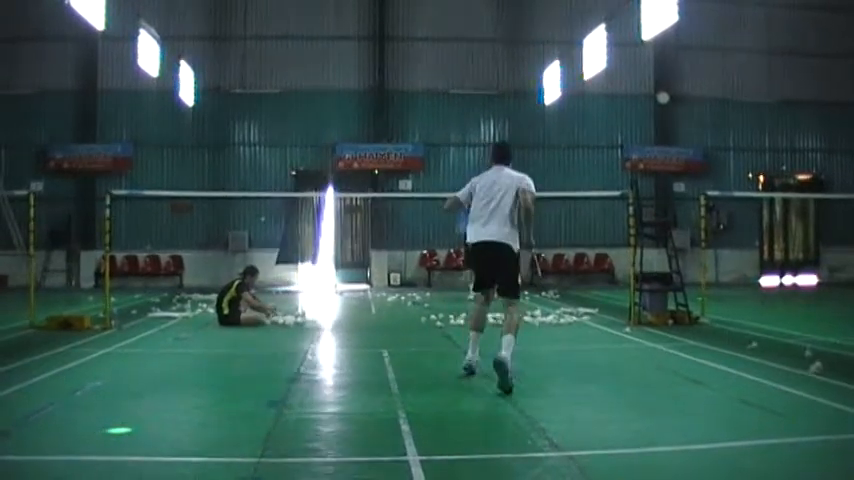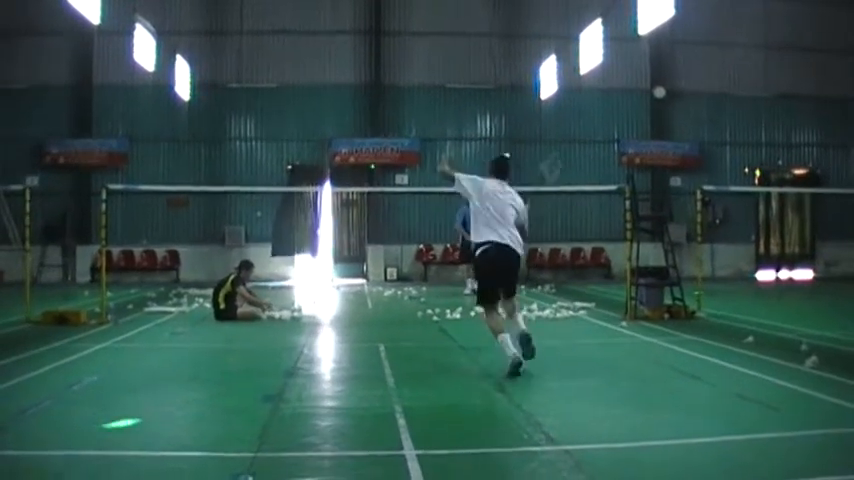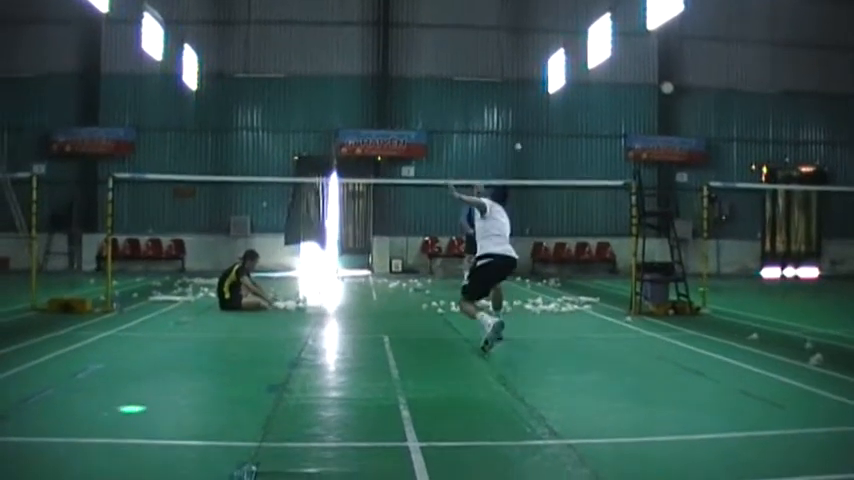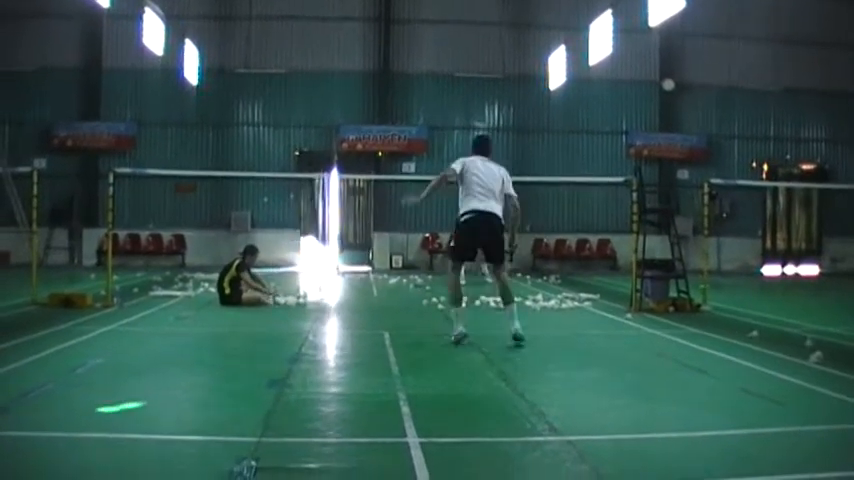
dt=0.4s
person 1, frame 1
left shoulder: (478, 180)
right shoulder: (521, 179)
left elbow: (450, 205)
right elbow: (527, 203)
left wrist: (466, 201)
right wrist: (528, 237)
left hip: (477, 244)
right hip: (504, 244)
left knee: (482, 298)
right knee: (512, 304)
left ankle: (471, 357)
right ankle: (504, 356)
person 1, frame 2
left shoulder: (478, 184)
right shoulder: (515, 197)
left elbow: (445, 172)
right elbow: (523, 228)
left wrist: (443, 163)
left hip: (488, 249)
right hip: (513, 250)
left knee: (490, 309)
right knee: (508, 300)
left ankle: (513, 354)
right ankle: (521, 329)
person 1, frame 3
left shoulder: (486, 204)
right shoulder: (503, 215)
left elbow: (479, 205)
left wrist: (458, 195)
left hip: (490, 258)
right hip: (509, 258)
left knee: (465, 303)
right knee: (494, 286)
left ankle: (492, 323)
right ankle: (495, 327)
person 1, frame 4
left shoulder: (464, 162)
right shoulder: (501, 171)
left elbow: (444, 176)
right elbow: (514, 205)
left wrist: (420, 198)
right wrist: (513, 234)
left hip: (469, 219)
right hip: (494, 221)
left knee: (454, 272)
right knee: (500, 274)
left ankle: (459, 327)
right ankle: (515, 326)
